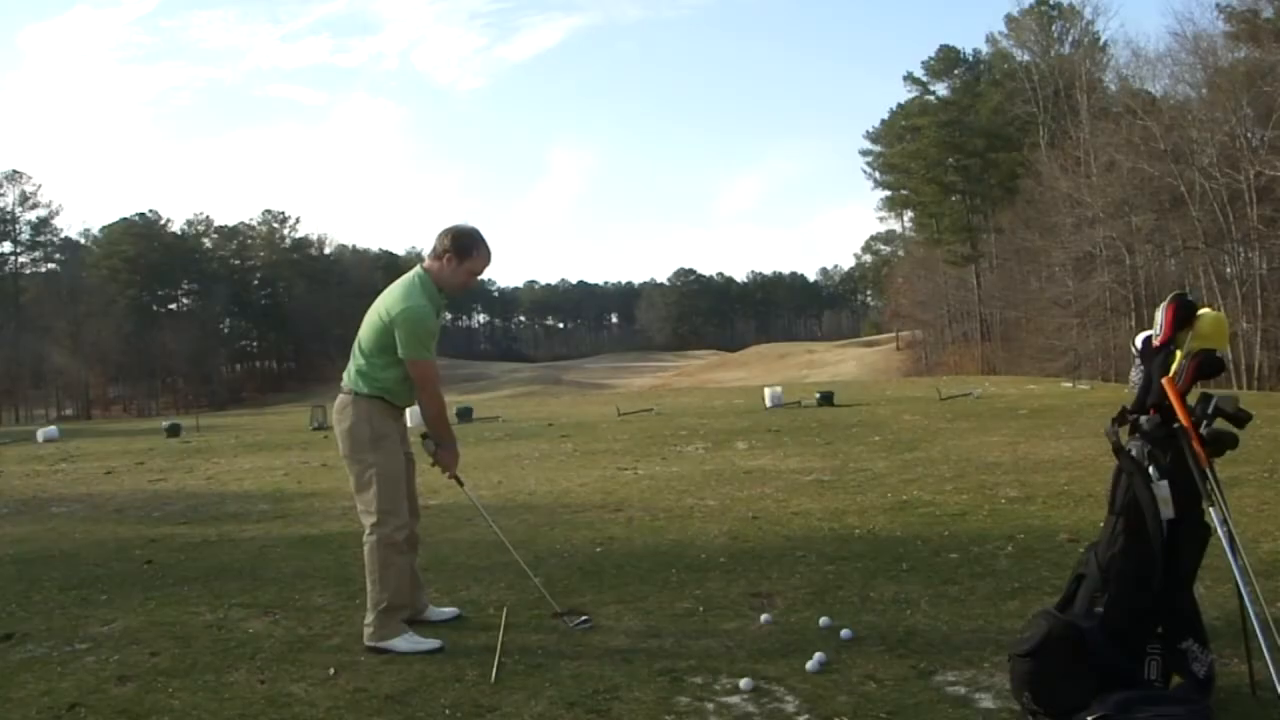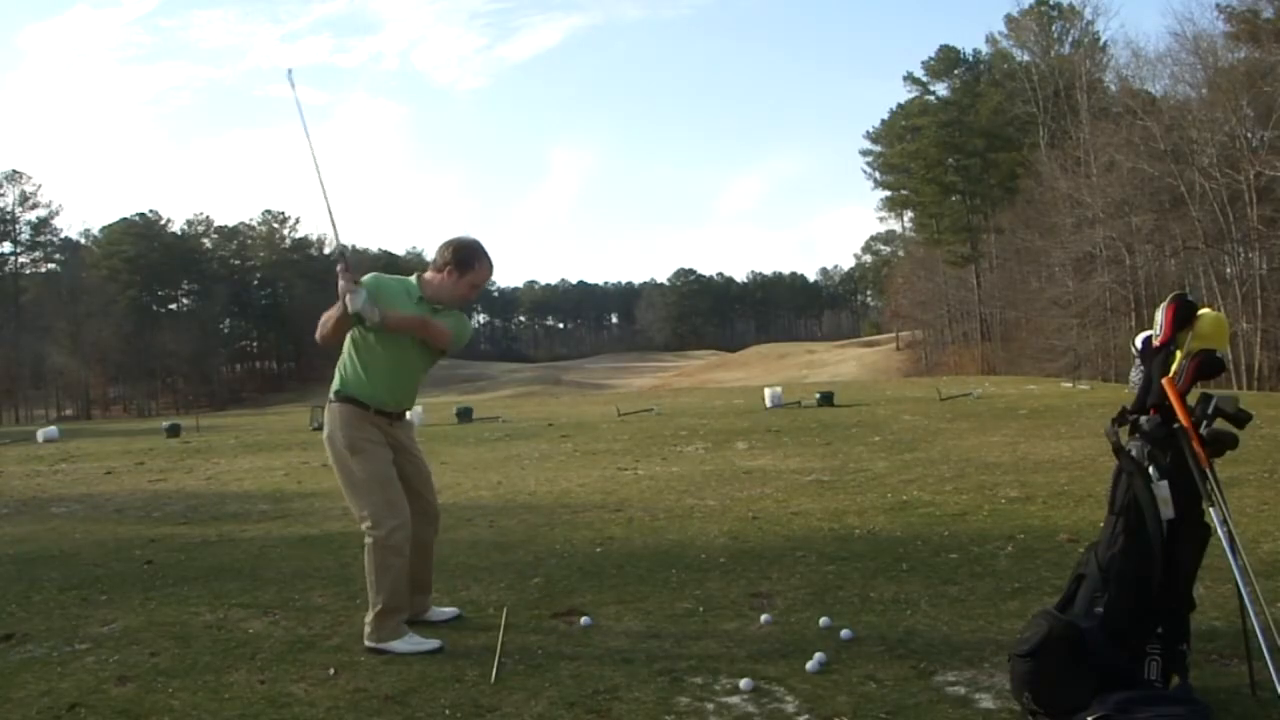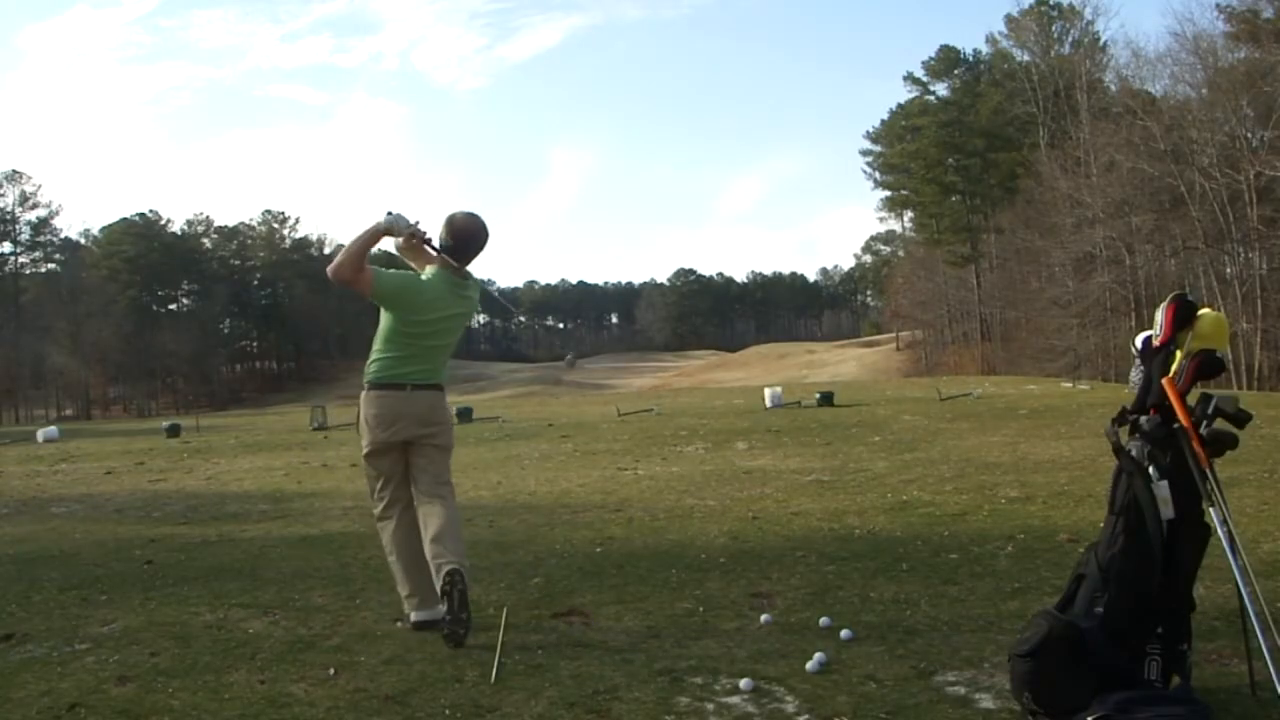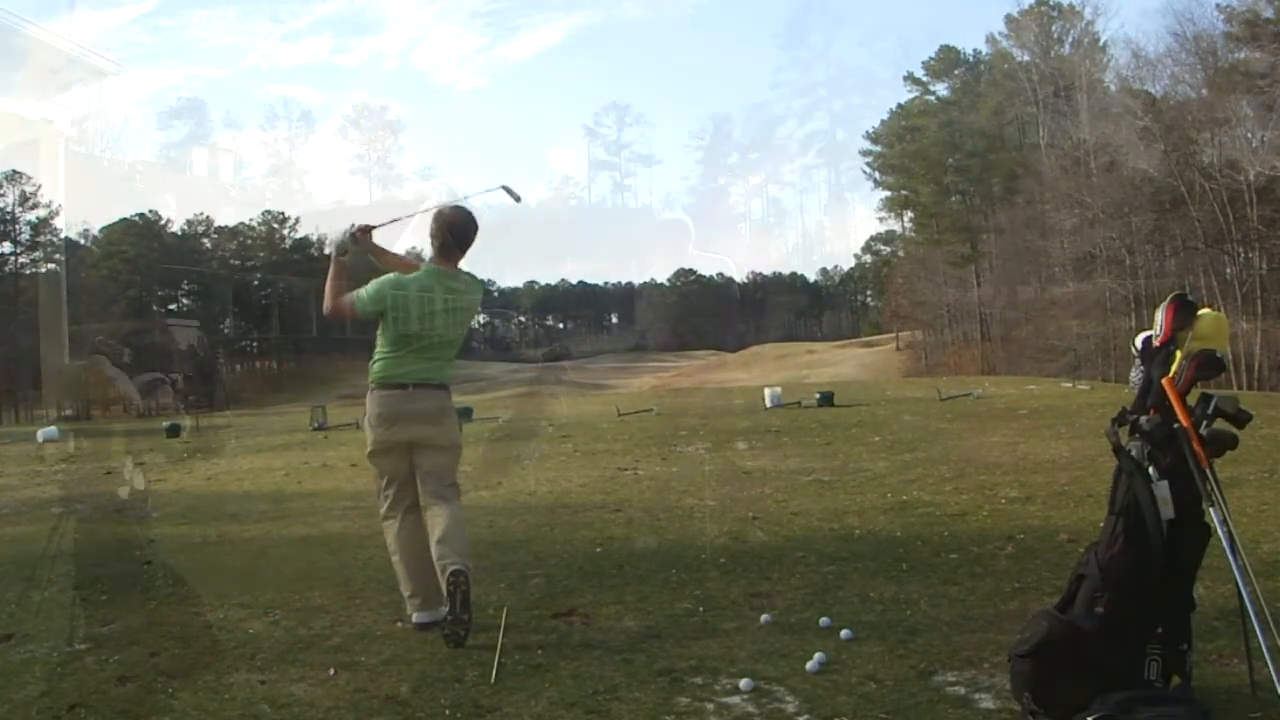
dt=1s
person 1, frame 1
left shoulder: (424, 293)
right shoulder: (414, 307)
left elbow: (426, 379)
right elbow: (427, 386)
left wrist: (436, 433)
right wrist: (446, 443)
left hip: (385, 412)
right hip: (366, 414)
left knee: (405, 516)
right knee: (386, 521)
left ankle: (411, 604)
right ankle: (383, 628)
person 1, frame 2
left shoulder: (457, 324)
right shoulder: (377, 286)
left elbow: (422, 328)
right elbow: (325, 334)
left wrist: (377, 314)
right wrist: (347, 303)
left hip: (395, 424)
right hip: (352, 420)
left knee: (423, 515)
right knee: (389, 524)
left ankle: (415, 605)
right ankle: (384, 631)
person 1, frame 3
left shoulder: (410, 288)
right shoulder: (469, 291)
left elbow: (339, 271)
right elbow: (434, 265)
left wrist: (383, 227)
right wrist: (409, 242)
left hip: (382, 403)
right hip: (430, 403)
left knee: (392, 506)
right knee: (435, 495)
left ankle: (421, 603)
right ankle: (449, 570)
person 1, frame 4
left shoulder: (390, 288)
right shoulder: (469, 289)
left elbow: (334, 308)
left wrist: (339, 256)
right wrist: (374, 251)
left hip: (390, 402)
right hip: (434, 403)
left knee: (399, 507)
right knee: (443, 496)
left ankle: (423, 605)
right ankle: (453, 572)
